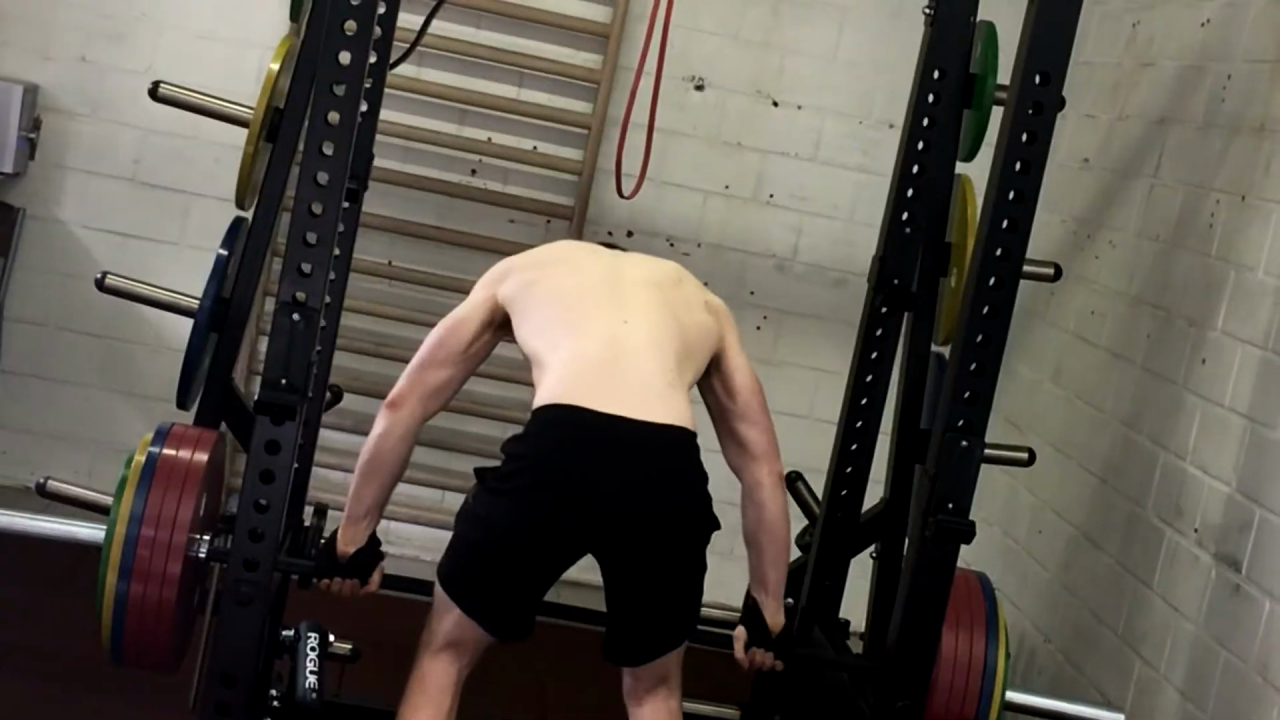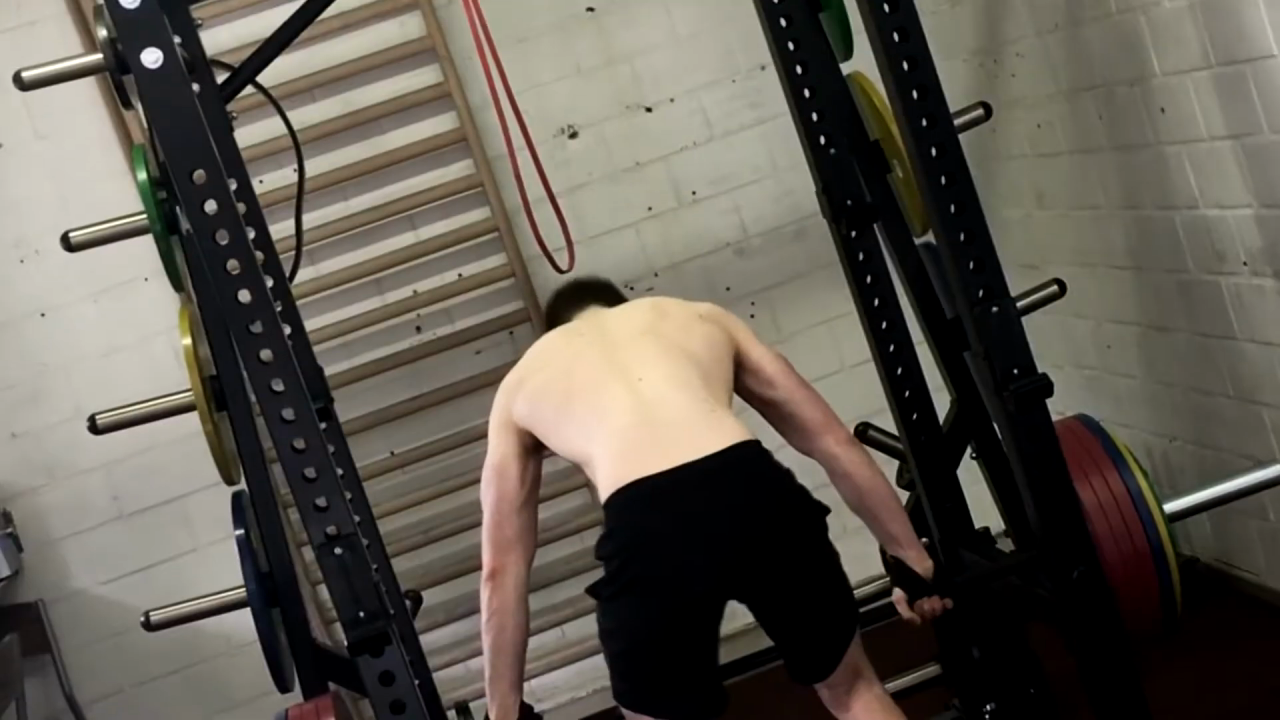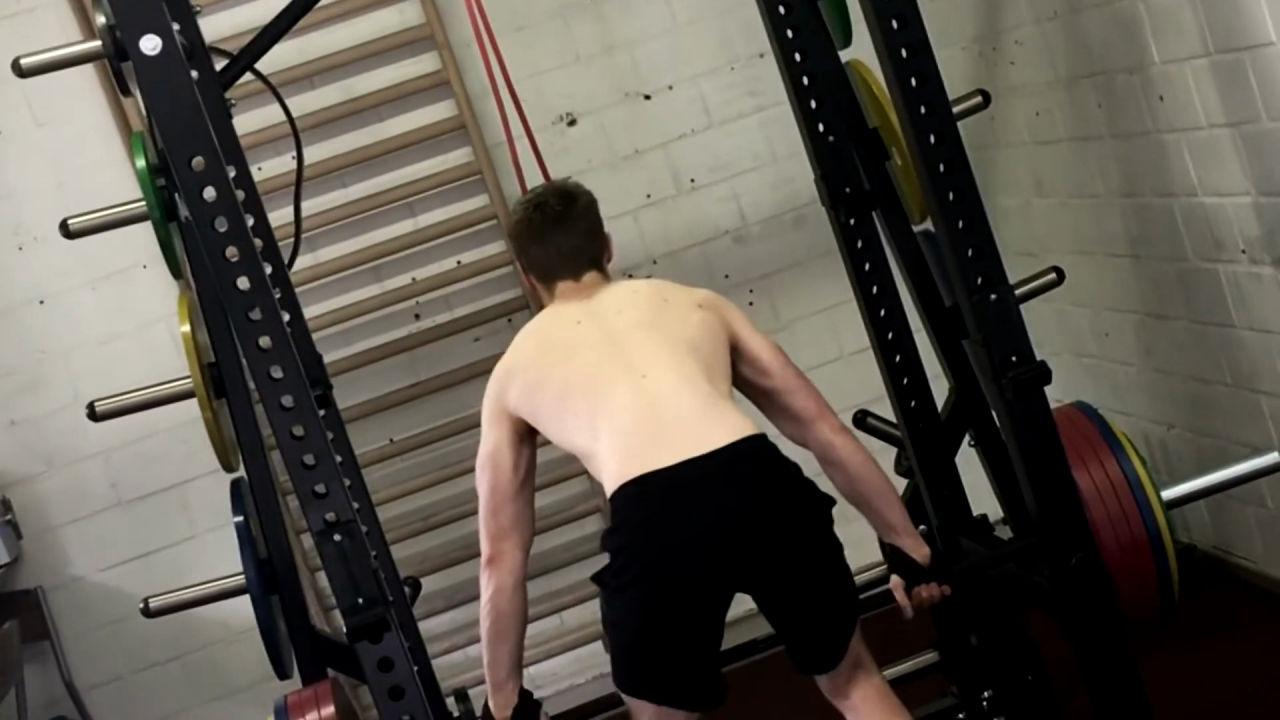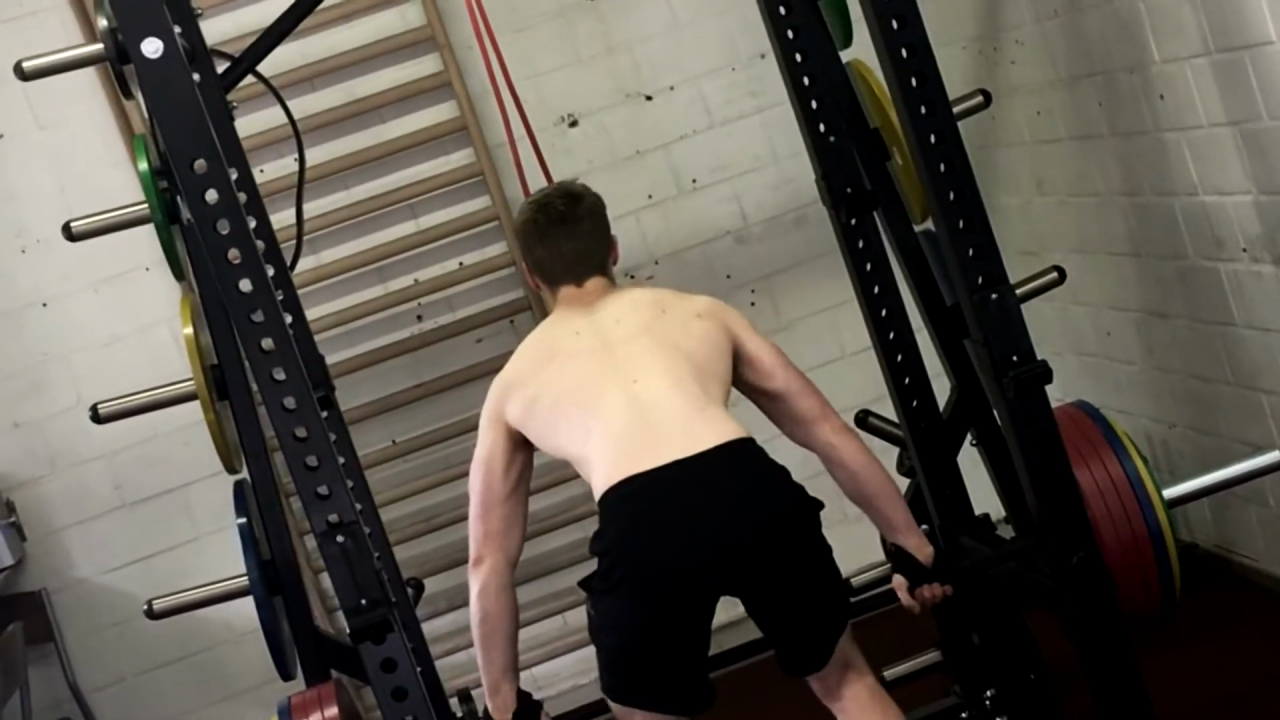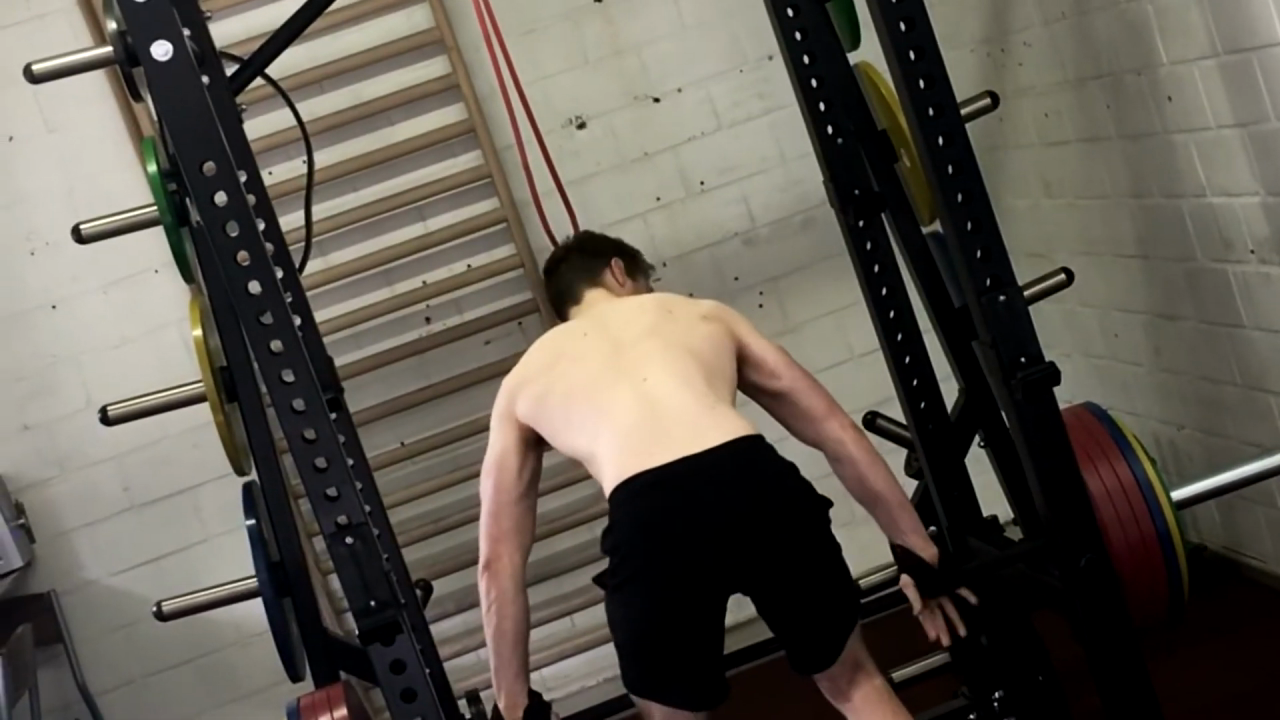
dt=0.5s
person 1, frame 1
left shoulder: (525, 268)
right shoulder: (703, 303)
left elbow: (405, 404)
right elbow: (761, 465)
left wrist: (354, 537)
right wrist: (768, 611)
left hip: (558, 453)
right hip: (668, 479)
left knee: (446, 651)
person 1, frame 2
left shoulder: (522, 380)
right shoulder: (702, 316)
left elbow: (502, 567)
right elbow: (833, 443)
right wrist: (914, 558)
left hip: (646, 531)
right hip: (755, 492)
person 1, frame 3
left shoulder: (515, 369)
right shoulder: (696, 303)
left elbow: (501, 554)
right elbow: (823, 431)
right wrist: (910, 545)
left hip: (654, 527)
right hip: (766, 490)
person 1, frame 4
left shoulder: (516, 379)
right shoulder: (699, 310)
left elbow: (490, 558)
right elbow: (828, 433)
right wrist: (914, 544)
left hip: (641, 533)
right hip: (755, 495)
person 1, frame 5
left shoulder: (525, 380)
right shoulder: (703, 313)
left elbow: (499, 560)
right elbow: (837, 432)
right wrist: (920, 551)
left hip: (650, 527)
right hip: (761, 489)
right knee: (851, 679)
